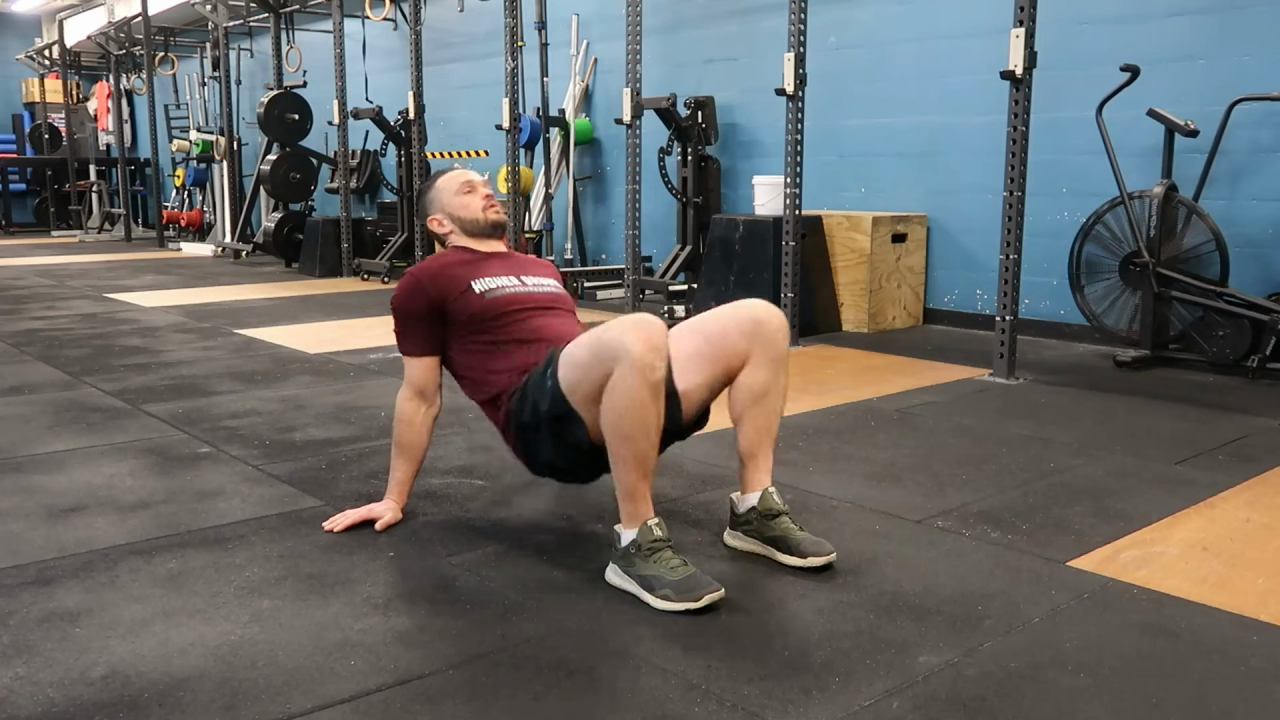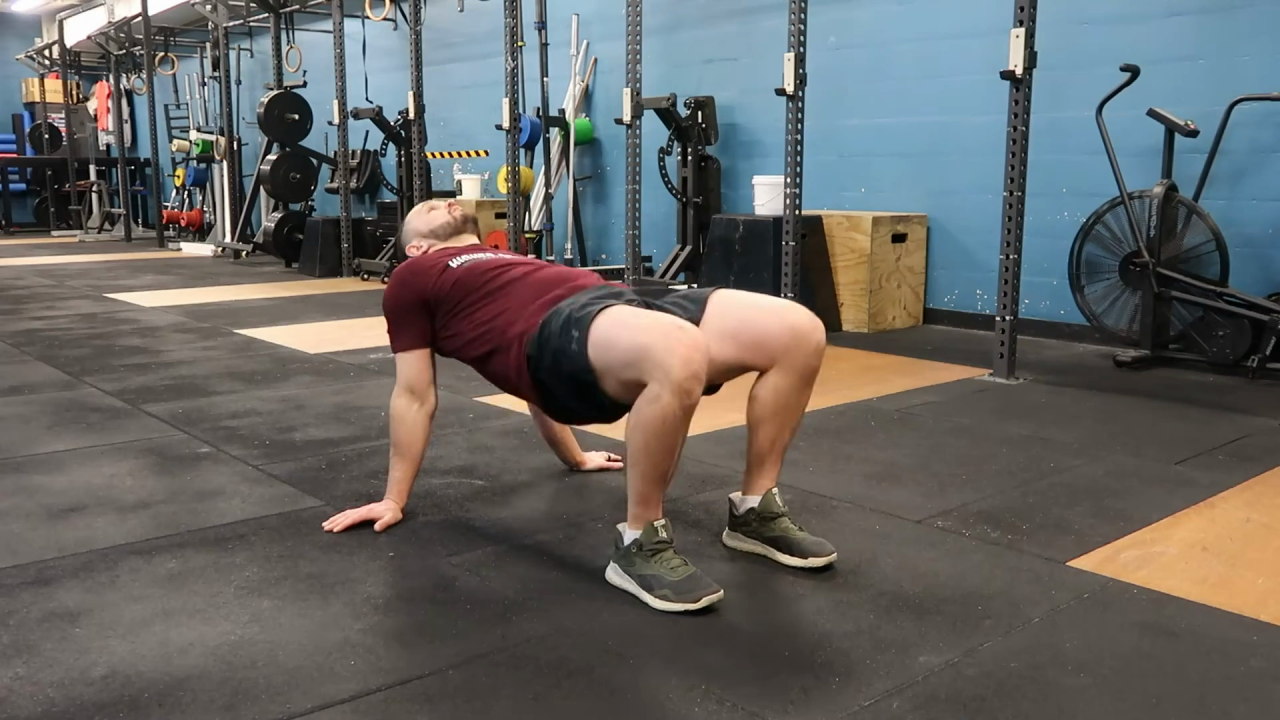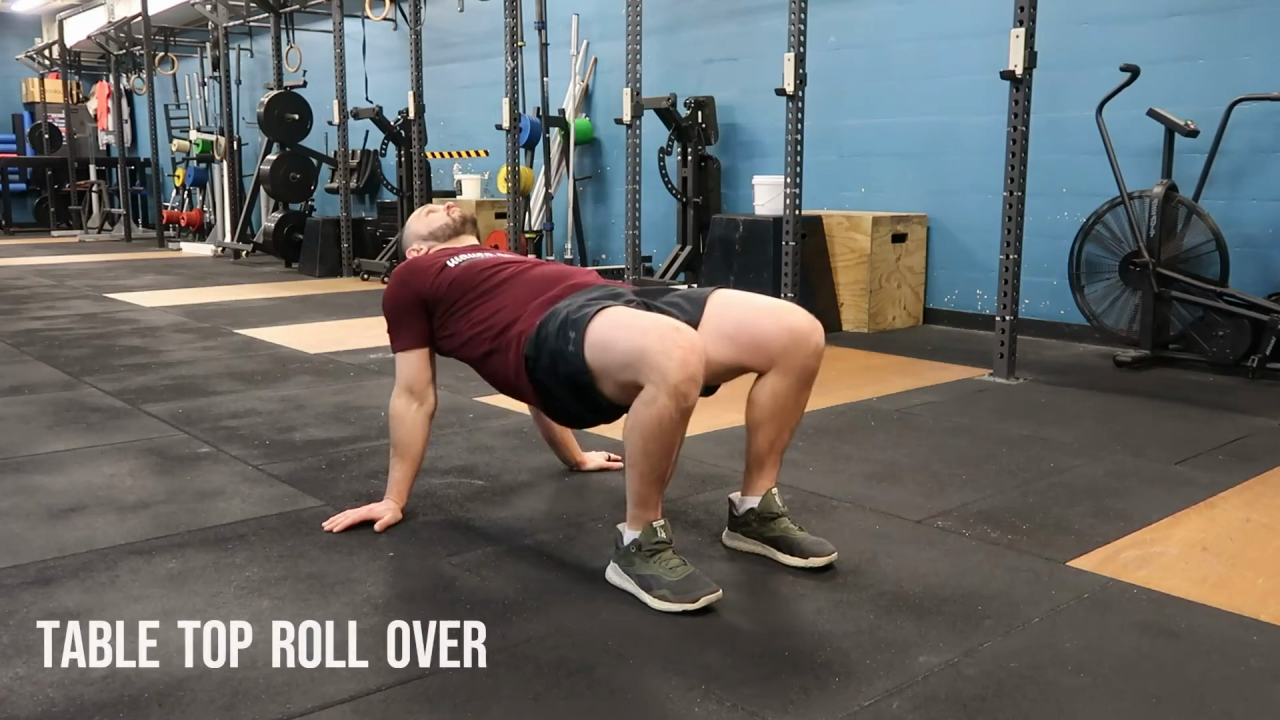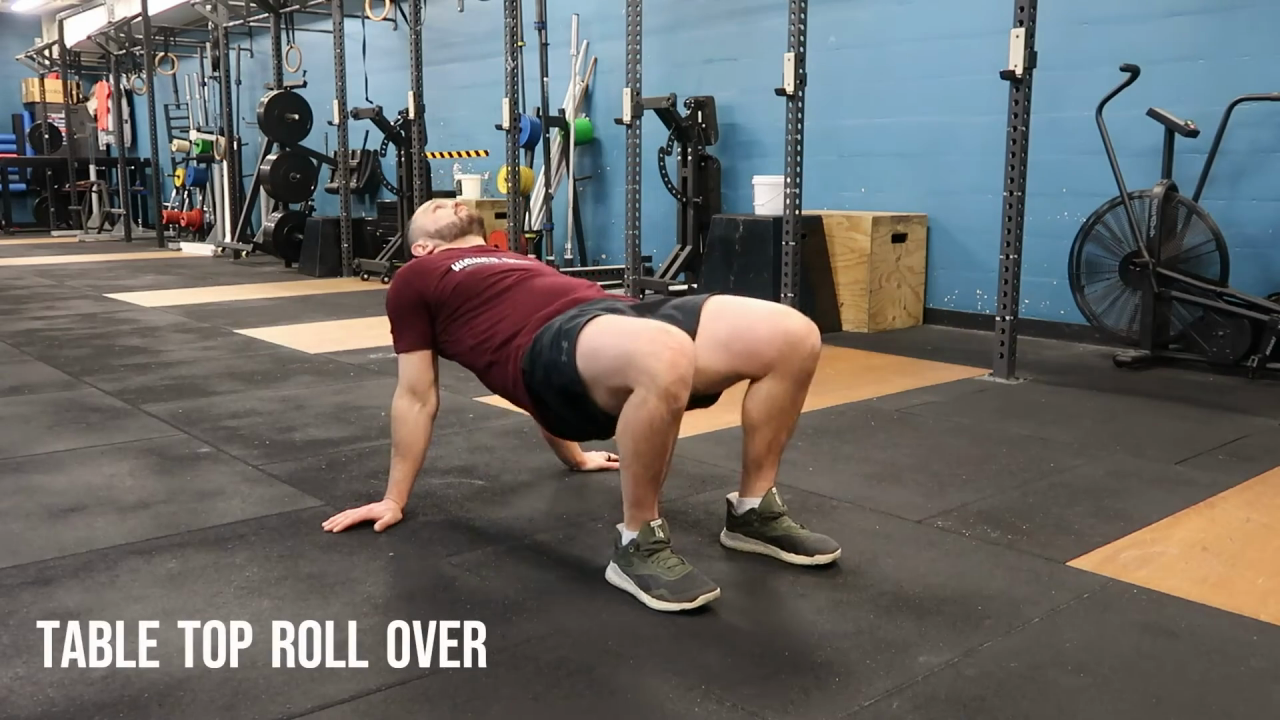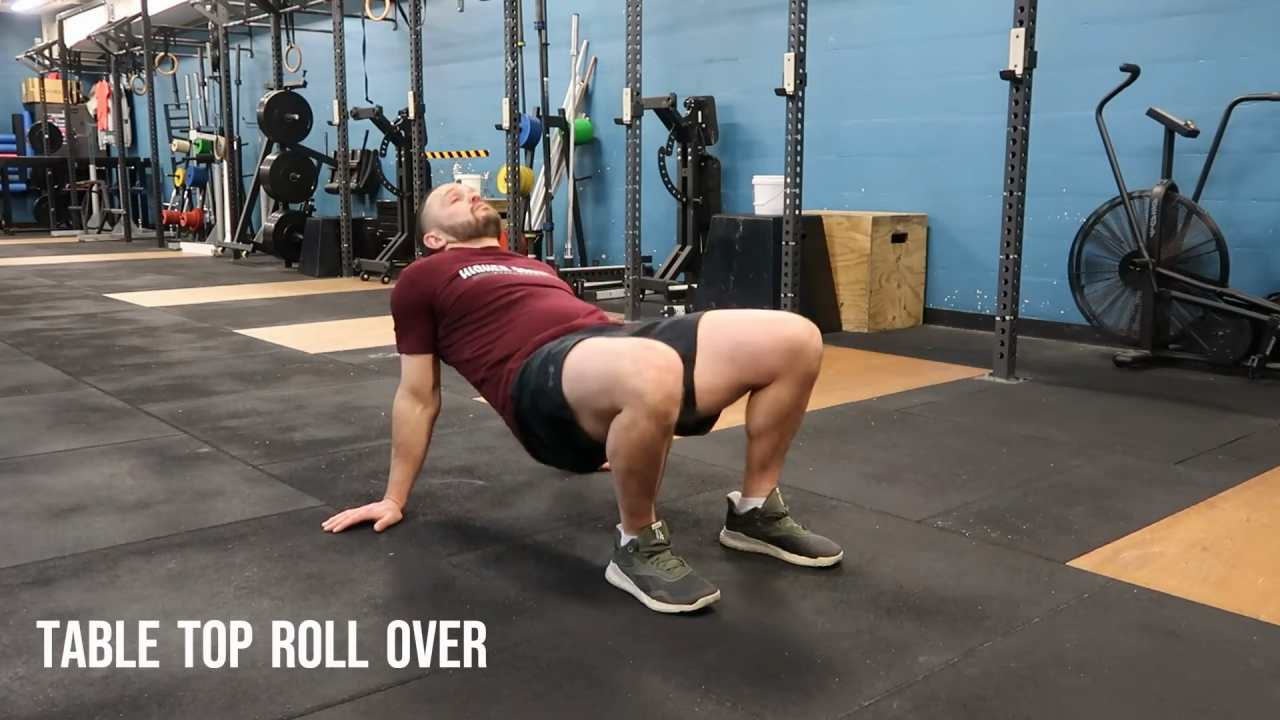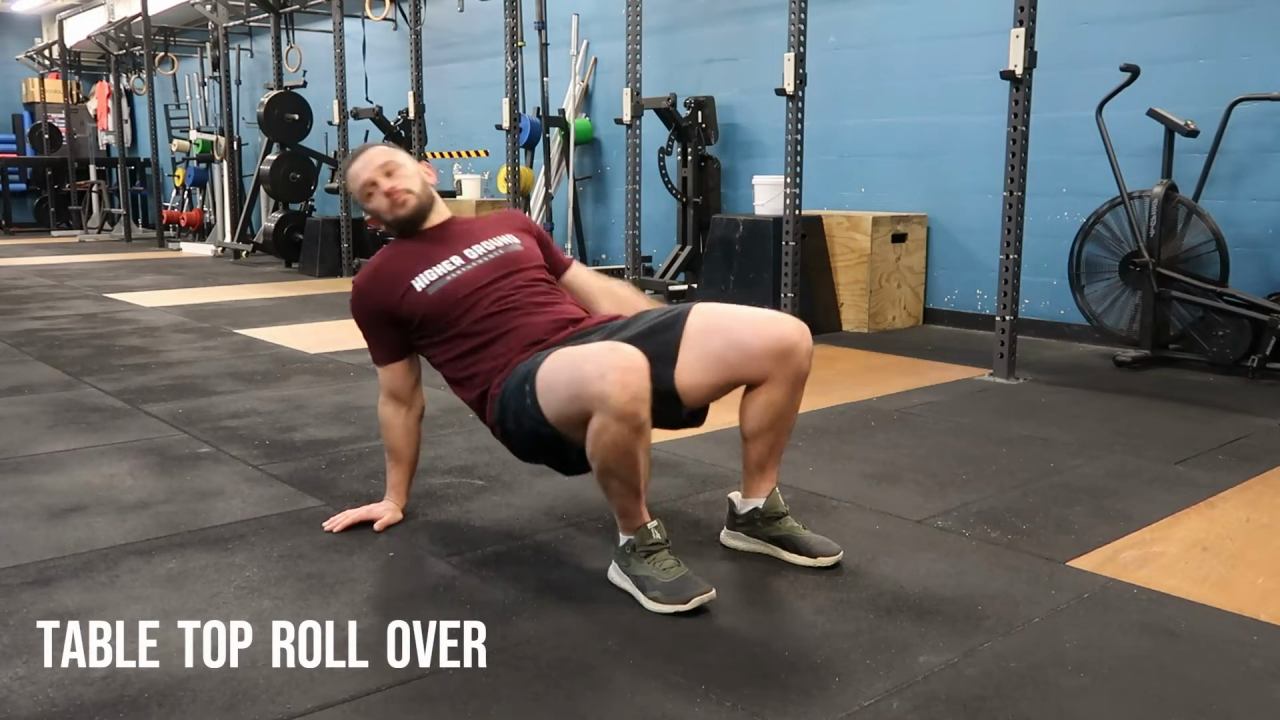
dt=0.3s
person 1, frame 1
left shoulder: (540, 268)
right shoulder: (428, 282)
right elbow: (421, 396)
left wrist: (588, 447)
right wrist: (395, 499)
left hip: (621, 384)
right hip: (547, 411)
left knee: (760, 322)
right knee: (638, 340)
left ankle: (754, 510)
right ankle: (636, 543)
person 1, frame 2
left shoulder: (516, 265)
right shoulder: (414, 278)
left elbow: (531, 369)
right elbow: (415, 394)
right wrist: (394, 499)
right hip: (564, 332)
left knee: (800, 333)
right knee: (681, 355)
left ankle: (755, 511)
right ankle: (640, 544)
person 1, frame 3
left shoulder: (510, 264)
right shoulder: (412, 279)
left elbow: (534, 380)
right elbow: (414, 395)
right wrist: (394, 499)
right hip: (561, 332)
left knee: (798, 336)
right knee: (677, 359)
left ankle: (755, 513)
right ankle: (640, 544)
person 1, frame 4
left shoulder: (521, 265)
right shoulder: (418, 279)
left elbow: (537, 384)
right elbow: (417, 395)
right wrist: (394, 500)
right hip: (558, 342)
left knee: (793, 338)
right knee: (665, 359)
left ankle: (754, 510)
right ankle: (639, 544)
person 1, frame 5
left shoulder: (536, 268)
right shoulder: (425, 280)
right elbow: (419, 397)
right wrist: (395, 500)
left hip: (622, 342)
right hip: (542, 377)
left knee: (794, 341)
right knee: (652, 372)
left ankle: (754, 513)
right ankle: (638, 547)
person 1, frame 6
left shoulder: (511, 226)
right shoulder: (381, 282)
left elbow: (595, 290)
right elbow: (400, 399)
left wrist: (686, 336)
right wrist: (395, 499)
left hip: (606, 336)
right hip: (528, 390)
left knee: (784, 340)
right knee: (619, 376)
left ankle: (755, 511)
right ankle: (638, 545)
